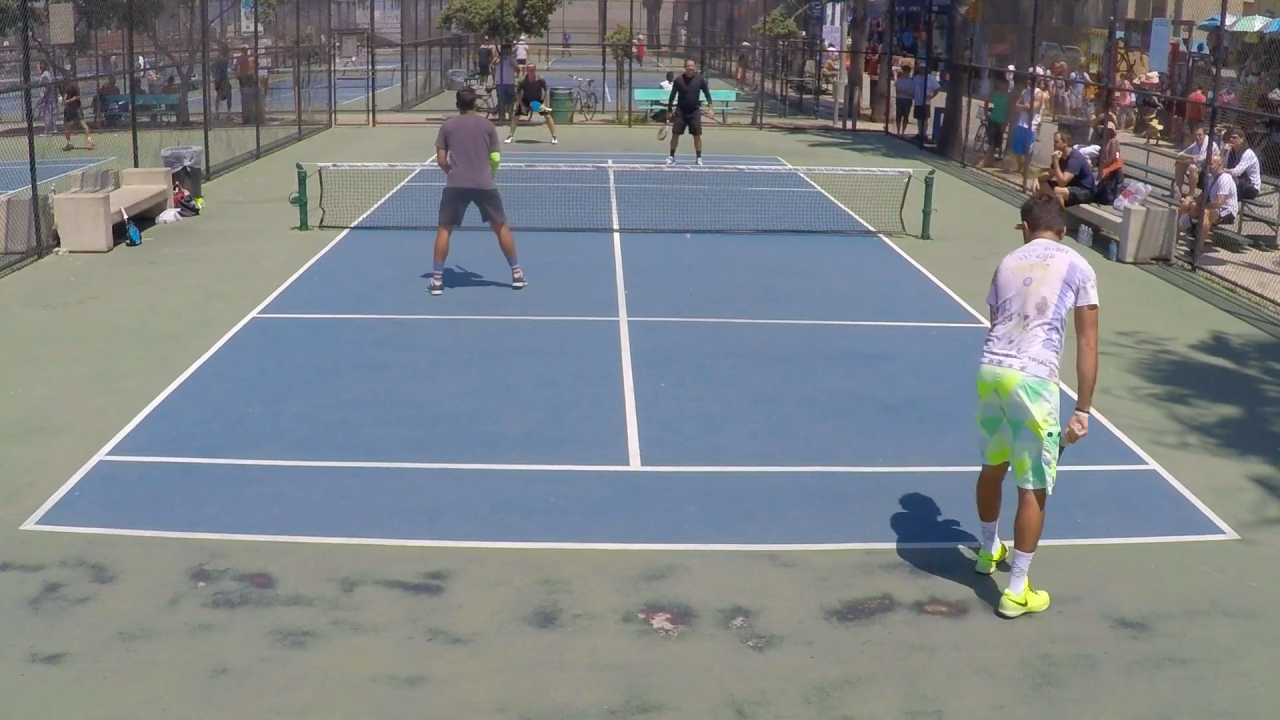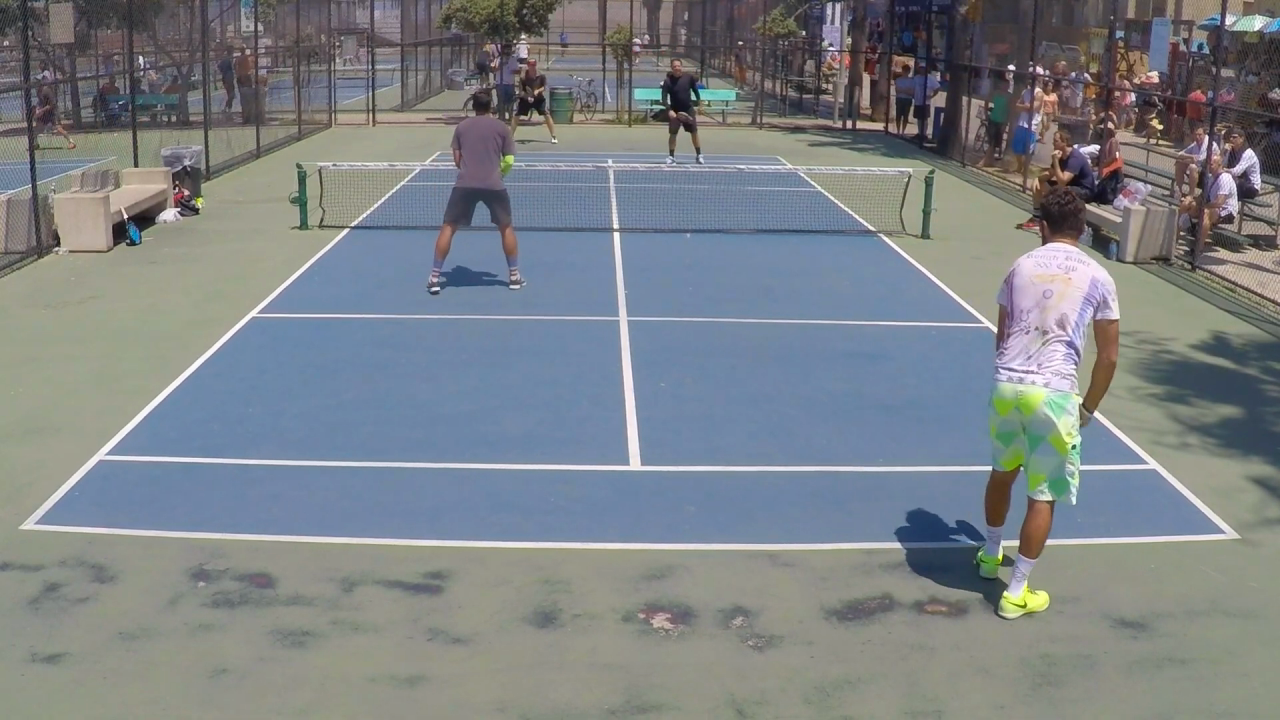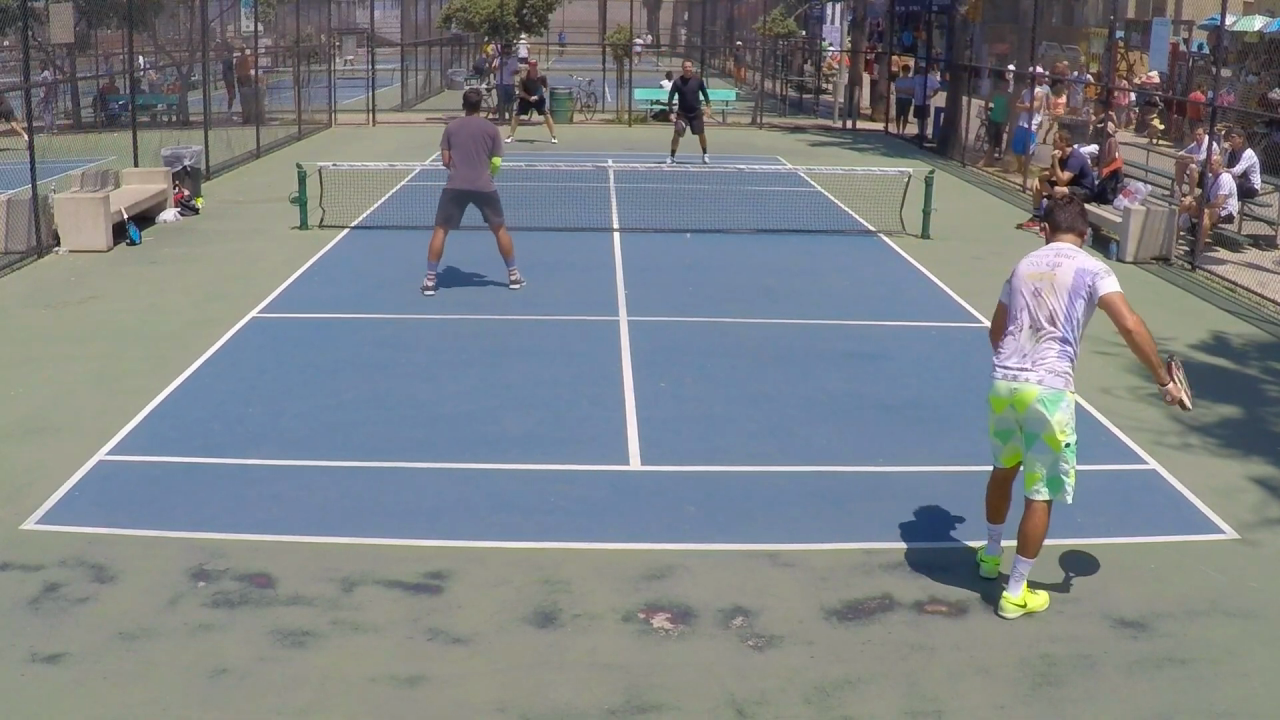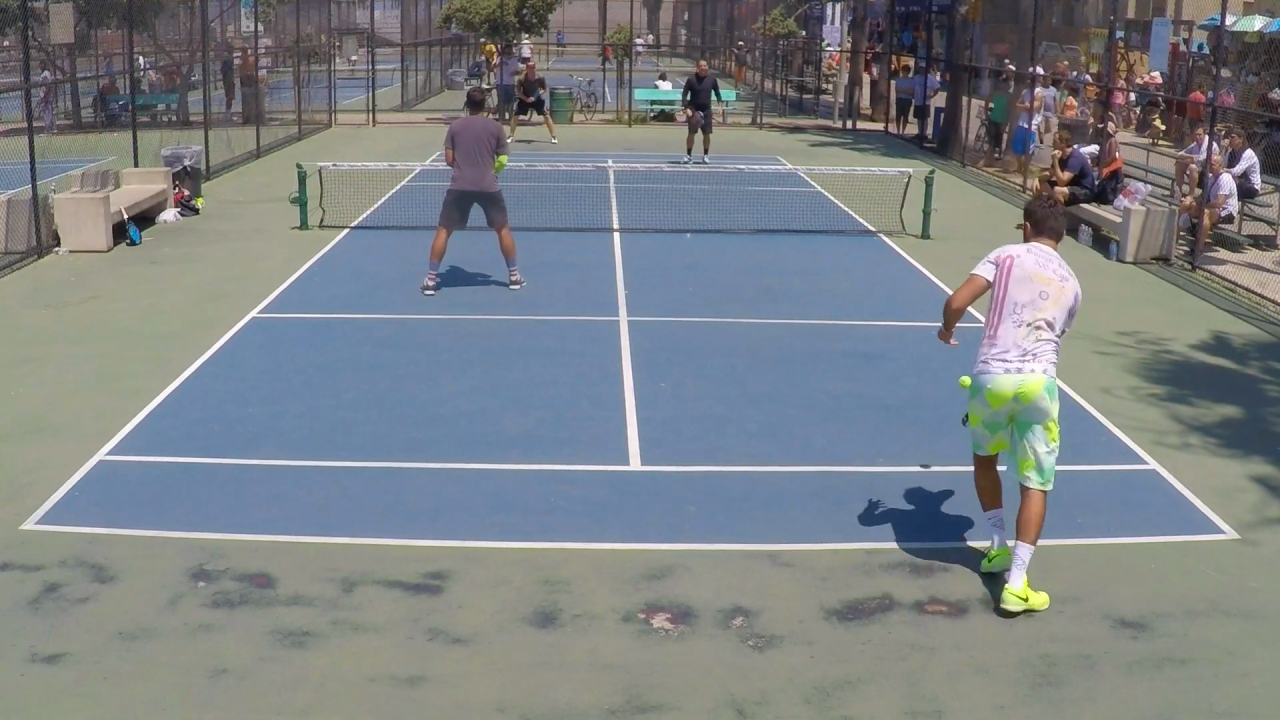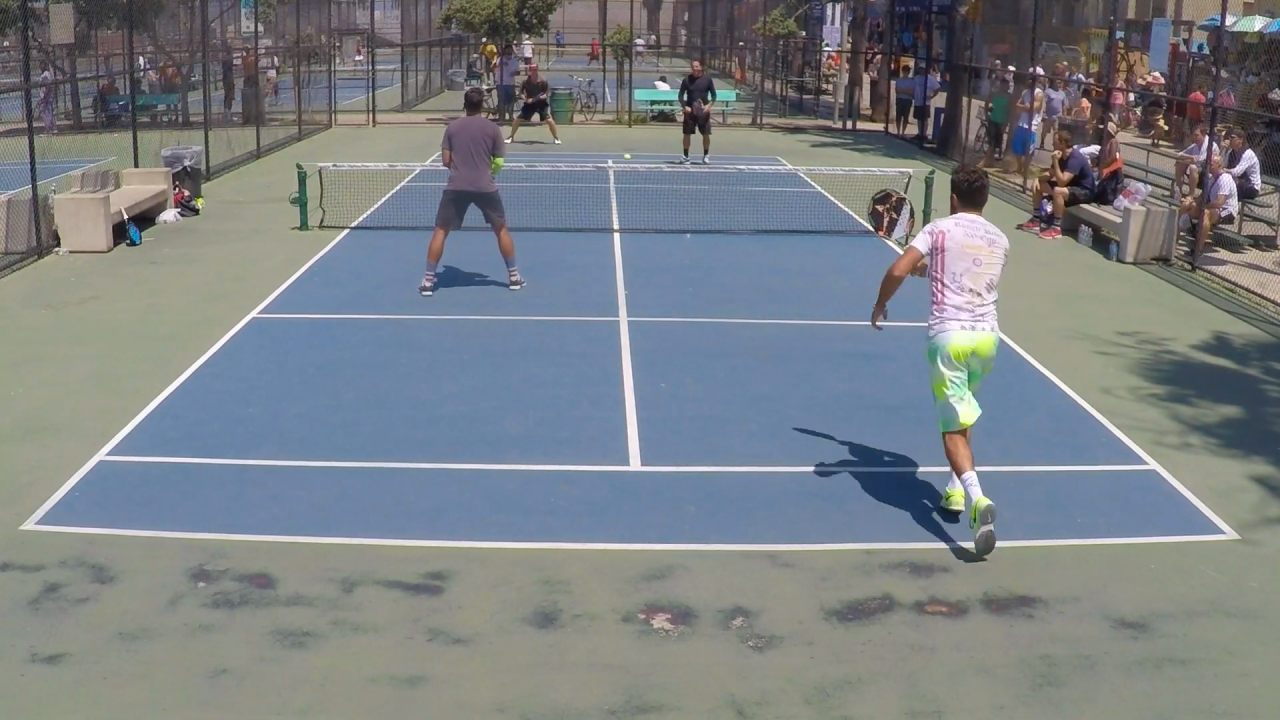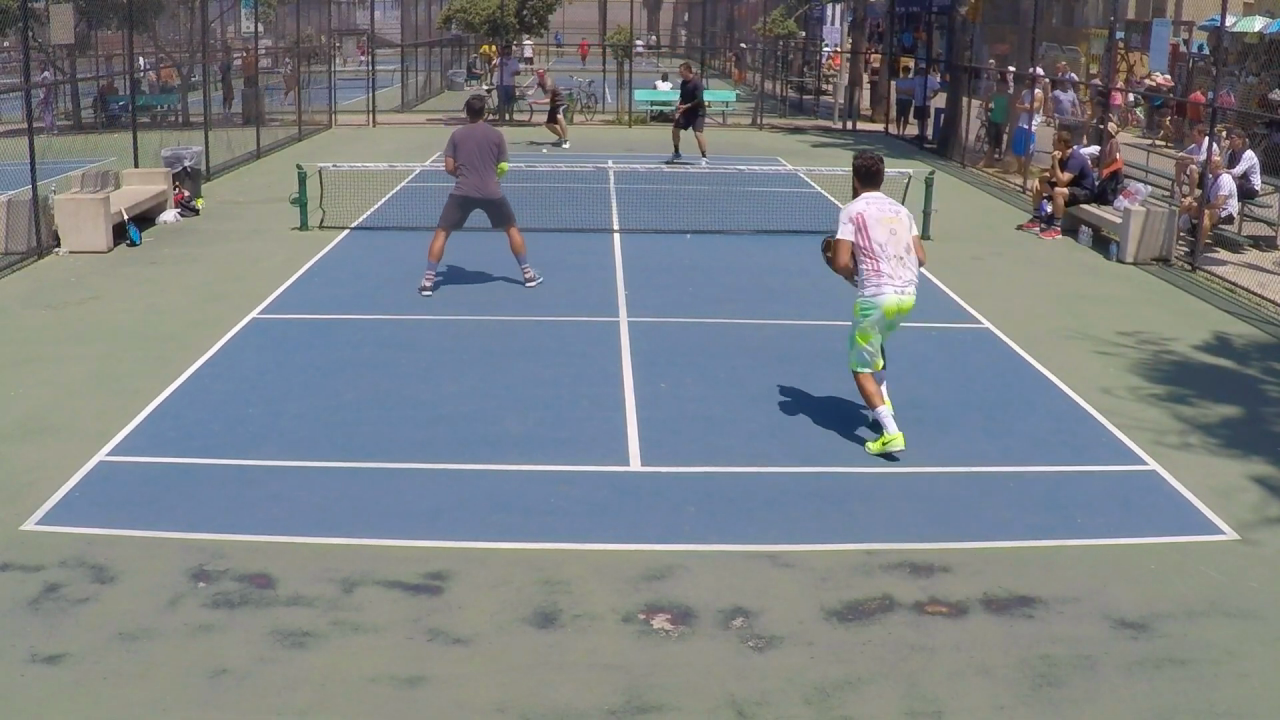
dt=0.4s
person 1, frame 1
left shoulder: (1006, 263)
right shoulder: (1077, 266)
right elbow: (1087, 345)
right wrist: (1082, 410)
left hip: (990, 370)
right hip: (1033, 379)
left knee: (992, 466)
right knee: (1033, 488)
left ankle: (988, 550)
right ankle: (1016, 591)
person 1, frame 2
left shoulder: (1021, 266)
right shoulder: (1098, 278)
right elbow: (1108, 357)
right wrist: (1089, 406)
left hip: (1005, 385)
right hip: (1053, 393)
left knee: (1002, 473)
right knee: (1043, 496)
left ankle: (989, 554)
right ankle: (1016, 593)
person 1, frame 3
left shoulder: (1025, 265)
right shoulder: (1091, 268)
left elbow: (997, 330)
right elbow: (1130, 325)
right wrist: (1165, 381)
left hip: (1002, 383)
right hip: (1047, 391)
left knee: (1003, 469)
right knee: (1041, 494)
left ankle: (990, 554)
right ankle: (1015, 593)
person 1, frame 4
left shoulder: (1006, 255)
right shoulder: (1072, 283)
left elbow: (956, 304)
left wrist: (947, 330)
left hip: (992, 376)
right hip: (1039, 383)
left knee: (985, 458)
right knee: (1036, 484)
left ankle: (998, 550)
right ankle: (1017, 586)
person 1, frame 5
left shoulder: (938, 230)
right shoulder: (1000, 240)
left elbow: (898, 271)
left wrist: (880, 307)
left hip: (947, 338)
right hip: (986, 339)
left knee: (954, 426)
right knee: (961, 419)
left ankle: (980, 501)
right ankle: (958, 493)
person 1, frame 6
left shoulder: (853, 211)
right shoulder: (902, 211)
left elbow: (841, 262)
right elbow: (919, 259)
left wrist: (854, 277)
left hip: (875, 297)
right hip: (907, 295)
left knee: (863, 370)
right knee: (870, 349)
left ankle: (891, 435)
right ankle: (880, 400)
person 2, frame 1
left shoulder: (447, 126)
right shoulder: (487, 125)
left elbow: (441, 161)
right elbow: (495, 158)
left hip: (456, 185)
right hip: (485, 185)
left knee: (444, 229)
right knee: (500, 227)
left ankle: (437, 280)
right ankle: (516, 274)
person 2, frame 2
left shoulder: (462, 127)
right shoulder: (502, 128)
left elbow: (457, 161)
right elbow: (509, 161)
left hip: (465, 185)
right hip: (494, 185)
left knee: (448, 228)
right knee: (506, 228)
left ankle: (435, 277)
right ankle: (514, 276)
person 2, frame 3
left shoulder: (451, 127)
right shoulder: (491, 129)
left elbow: (445, 160)
right elbow: (496, 163)
left hip: (455, 186)
right hip: (484, 187)
left knee: (440, 230)
right knee: (500, 229)
left ankle: (430, 280)
right ankle: (514, 275)
person 2, frame 4
left shoulder: (455, 127)
right shoulder: (495, 128)
left elbow: (449, 160)
right elbow: (503, 161)
left hip: (459, 187)
right hip: (488, 187)
left knee: (444, 231)
right knee: (503, 229)
left ankle: (431, 280)
right ankle: (514, 276)
person 2, frame 5
left shoulder: (452, 127)
right shoulder: (493, 129)
left elbow: (445, 160)
right elbow: (498, 163)
left hip: (456, 187)
right hip: (485, 188)
left knee: (440, 231)
right knee: (501, 230)
left ankle: (428, 280)
right ankle: (514, 277)
person 2, frame 6
left shoulder: (457, 135)
right shoulder: (496, 135)
left elbow: (450, 168)
right elbow: (502, 167)
left hip: (462, 194)
right hip: (492, 194)
left knee: (441, 233)
right knee: (512, 229)
left ankle: (428, 281)
right ankle: (527, 273)
